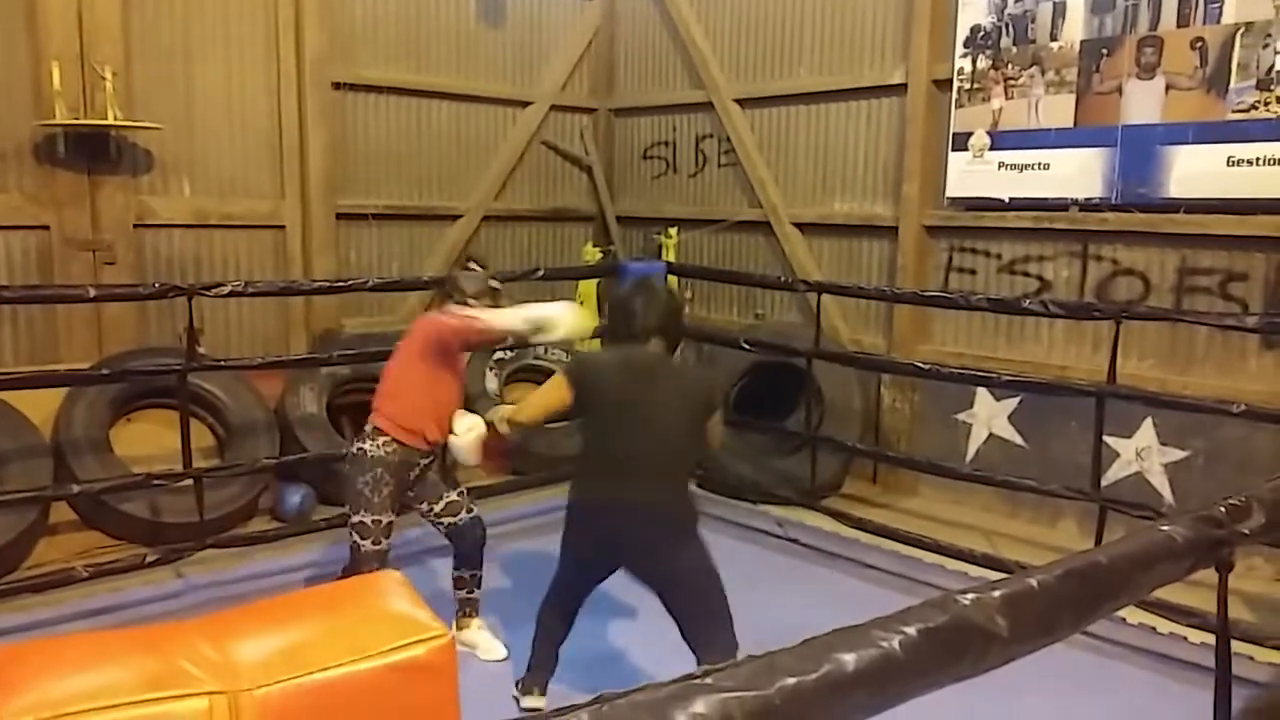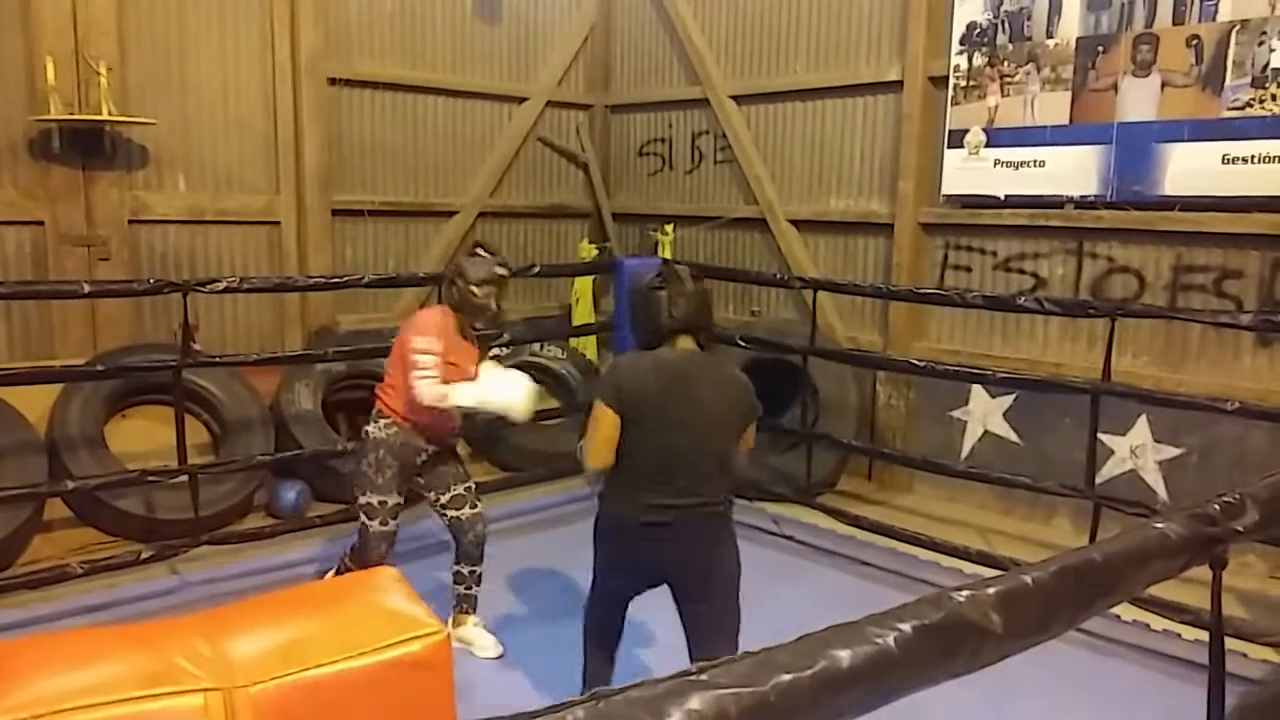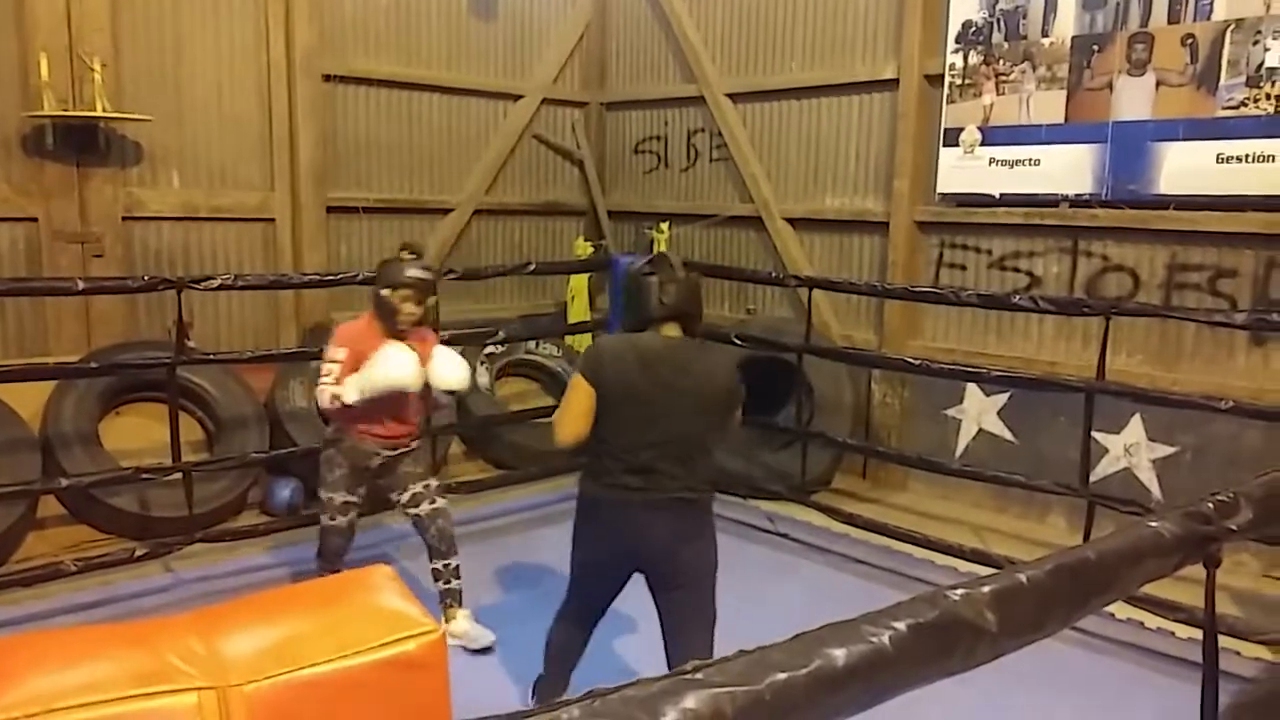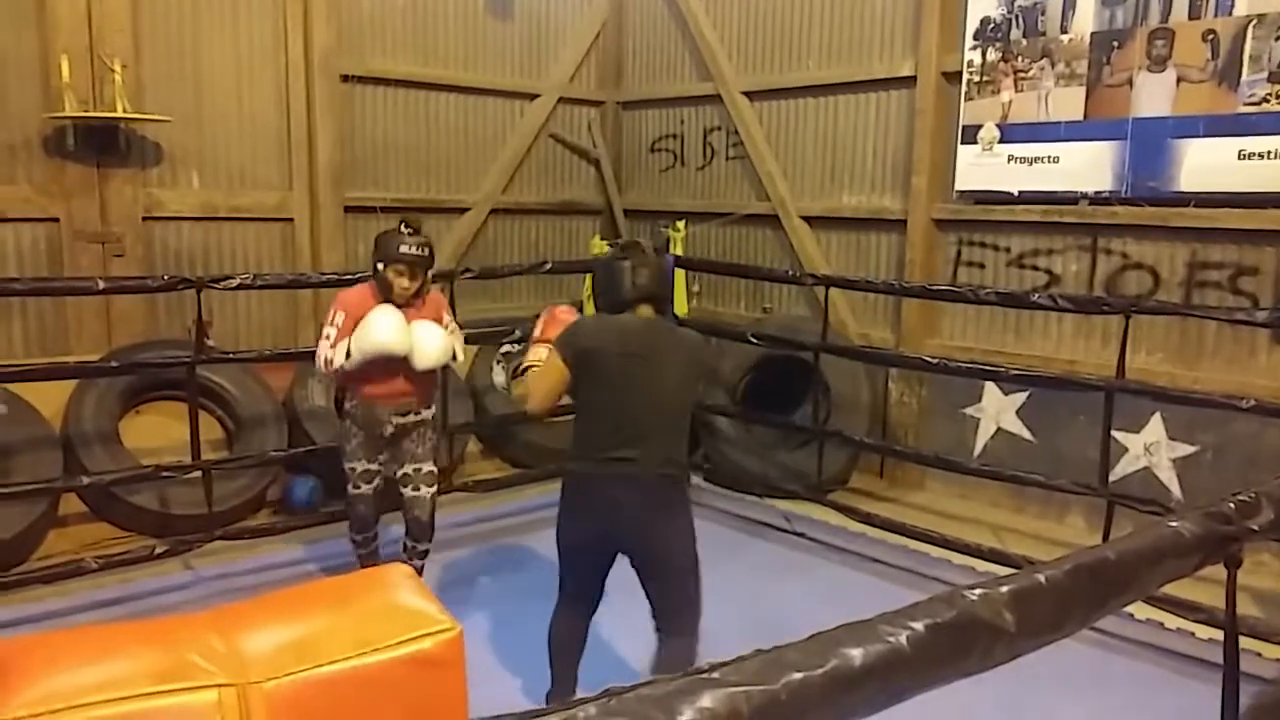
dt=0.3s
person 1, frame 1
left shoulder: (591, 368)
right shoulder: (698, 385)
left elbow: (526, 414)
right elbow: (706, 446)
left wrist: (501, 417)
left hip: (593, 518)
right hip: (666, 525)
left knee: (563, 596)
right knee: (716, 641)
left ankle: (533, 688)
person 1, frame 2
left shoulder: (624, 374)
right shoulder: (736, 384)
left elbow: (597, 461)
right elbow: (736, 460)
left wrist: (587, 443)
left hip: (627, 531)
right hip: (704, 537)
left knee: (604, 607)
right knee: (716, 663)
person 1, frame 3
left shoulder: (607, 355)
right shoulder: (720, 371)
left elbow: (566, 434)
right elbow: (727, 428)
left hip: (607, 516)
right hip: (683, 527)
left knee: (578, 612)
right knee: (692, 655)
left ankle: (548, 698)
person 1, frame 4
left shoulder: (586, 335)
right shoulder: (692, 348)
left elbow: (534, 400)
left wrist: (540, 348)
left hip: (589, 495)
right hip: (660, 501)
left knee: (574, 602)
right knee: (679, 629)
left ankle: (560, 702)
person 2, frame 1
left shoulder: (452, 347)
right shoulder: (436, 326)
right elbow: (484, 323)
left wrist: (459, 426)
right wrist: (543, 315)
left hip: (424, 458)
right hip: (381, 457)
left knee: (469, 532)
right knee: (367, 561)
left ankle: (468, 625)
person 2, frame 2
left shoulder: (467, 335)
right shoulder: (428, 325)
right elbow: (424, 392)
left wrist: (488, 387)
right wrist: (486, 396)
left hip: (437, 446)
right hip: (391, 440)
left knee: (472, 528)
right knee: (374, 547)
left ankle: (464, 622)
person 2, frame 3
left shoulder: (425, 339)
right shoulder: (350, 335)
left elbow: (426, 399)
right elbow: (325, 398)
left wrist: (442, 382)
right wrist: (367, 382)
left hip: (405, 449)
right hip: (350, 447)
left knee: (439, 527)
right knee: (334, 539)
left ankle: (455, 618)
person 2, frame 4
left shoulder: (434, 302)
right shoulder: (352, 301)
left elbow: (456, 346)
right elbow: (323, 361)
left wrist: (440, 350)
right wrist: (360, 346)
left hip: (415, 418)
right hip: (365, 415)
left knee: (420, 510)
right knee: (362, 507)
